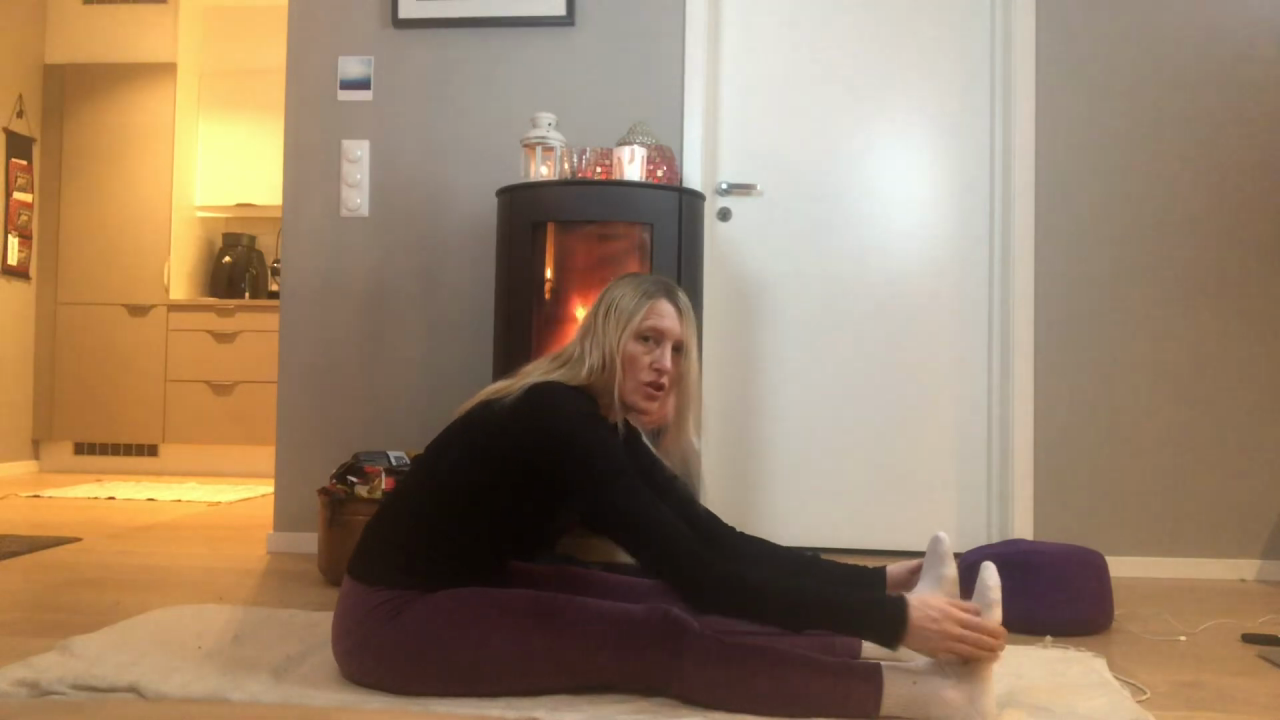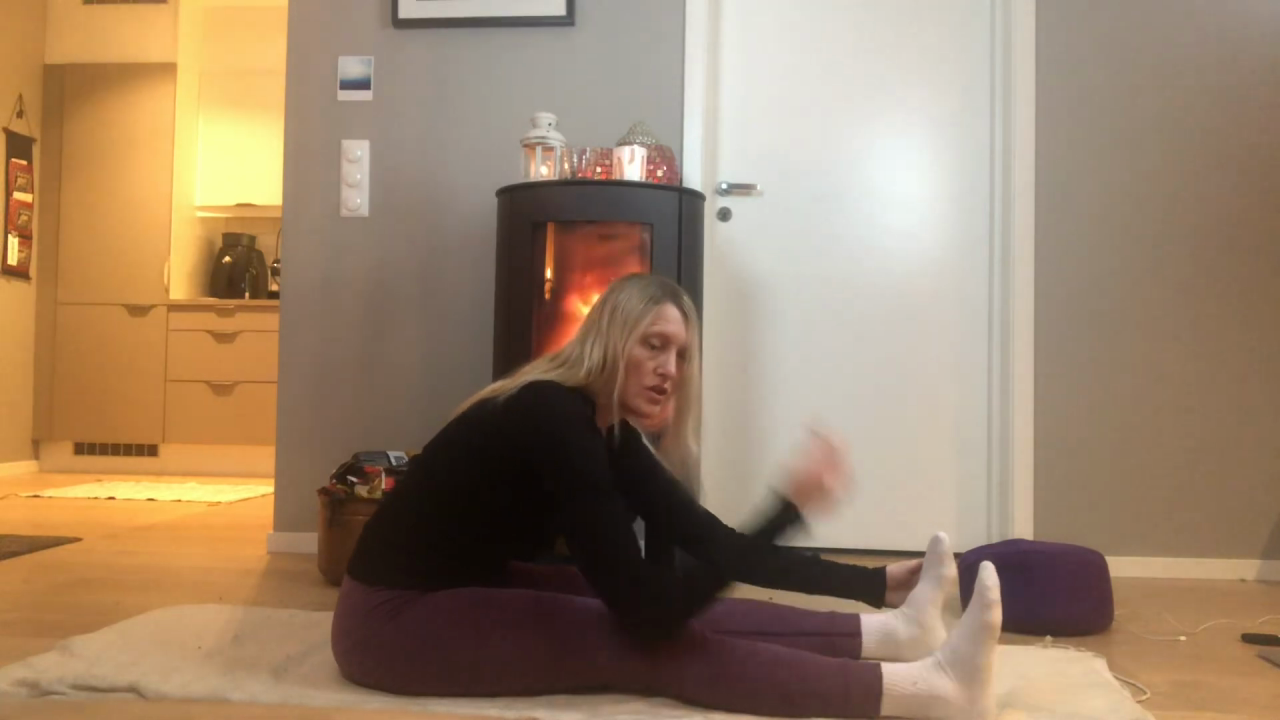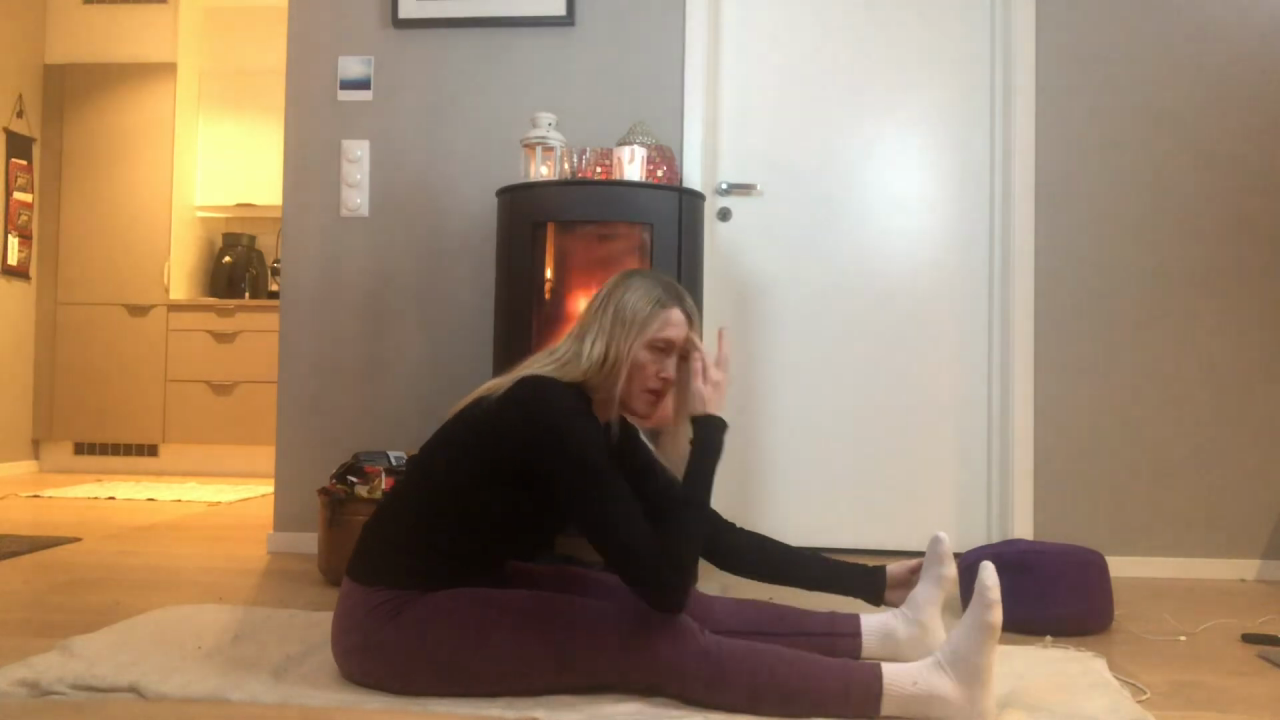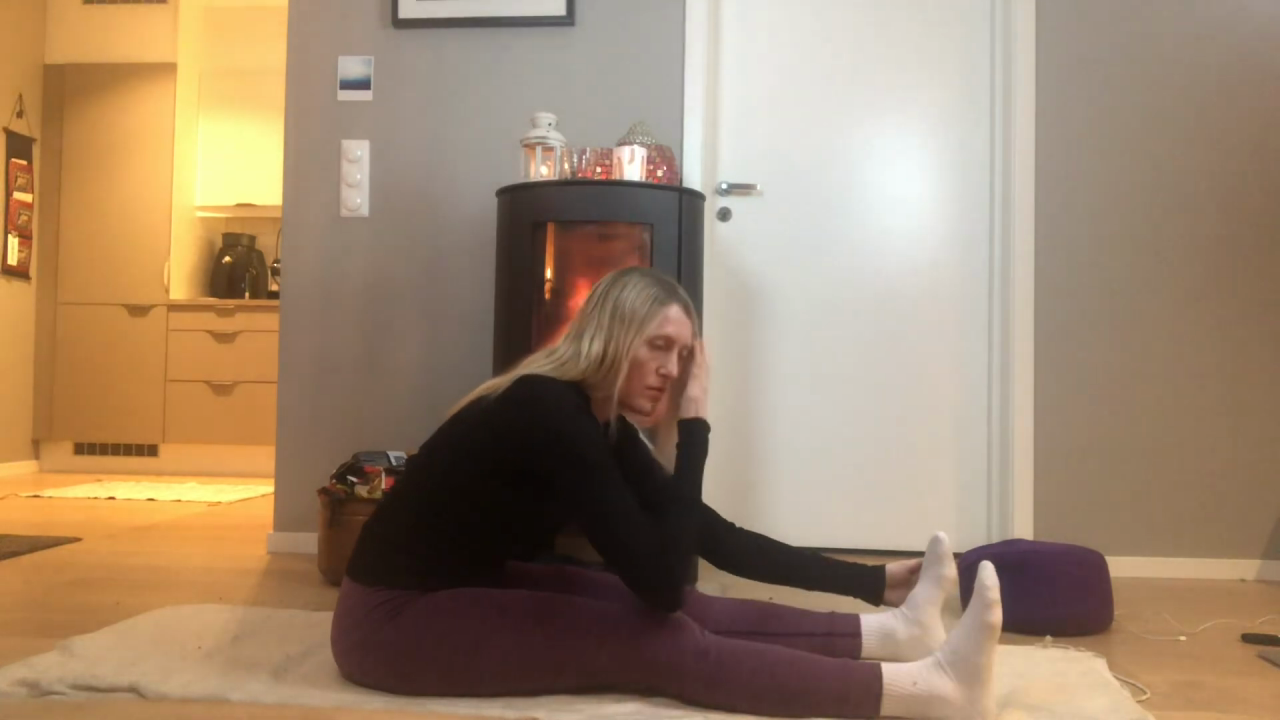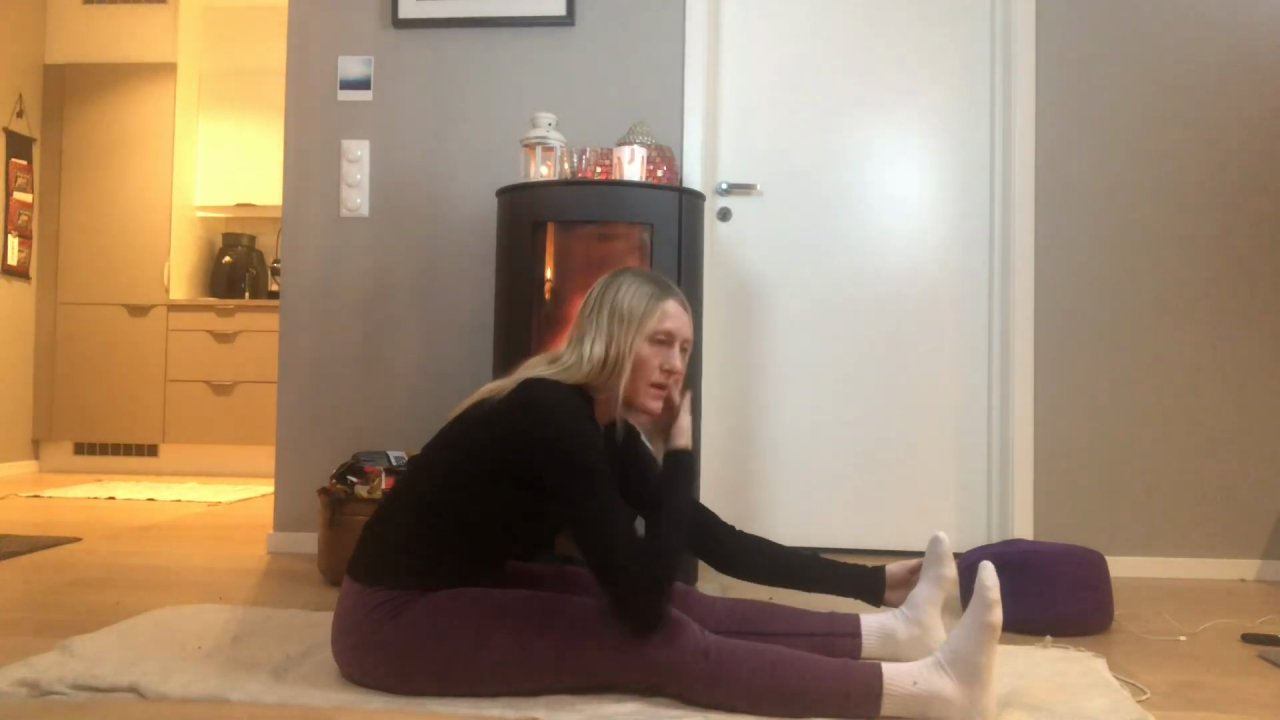
dt=0.2s
person 1, frame 1
left shoulder: (610, 429)
right shoulder: (560, 420)
left elbow: (718, 547)
right elbow: (699, 584)
left wrist: (875, 590)
right wrist: (895, 614)
left hip: (474, 589)
right hip: (395, 619)
left knee: (664, 611)
right knee: (653, 641)
left ankle: (890, 637)
person 1, frame 2
left shoulder: (610, 430)
right shoulder: (553, 419)
left elbow: (713, 544)
right elbow: (645, 614)
left wrist: (873, 582)
right wrist: (789, 509)
left hip: (474, 589)
right hip: (396, 618)
left knee: (673, 614)
right knee: (663, 640)
left ankle: (891, 630)
person 1, frame 3
left shoulder: (607, 427)
right shoulder: (550, 414)
left elbow: (718, 542)
right elbow: (664, 582)
left wrist: (873, 580)
right wrist: (708, 427)
left hip: (474, 590)
right hip: (397, 620)
left knee: (681, 613)
right knee: (661, 641)
left ankle: (890, 630)
person 1, frame 4
left shoulder: (605, 427)
right shoulder: (549, 413)
left elbow: (716, 540)
right elbow: (660, 580)
left wrist: (873, 582)
right wrist: (693, 430)
left hip: (474, 590)
right hip: (396, 621)
left knee: (678, 612)
right knee: (659, 641)
left ankle: (892, 632)
person 1, frame 5
left shoulder: (609, 430)
right shoulder: (551, 416)
left elbow: (717, 544)
right elbow: (638, 608)
left wrist: (873, 583)
right wrist: (679, 457)
left hip: (472, 593)
right hip: (397, 620)
left knee: (673, 607)
right knee: (663, 641)
left ankle: (892, 632)
